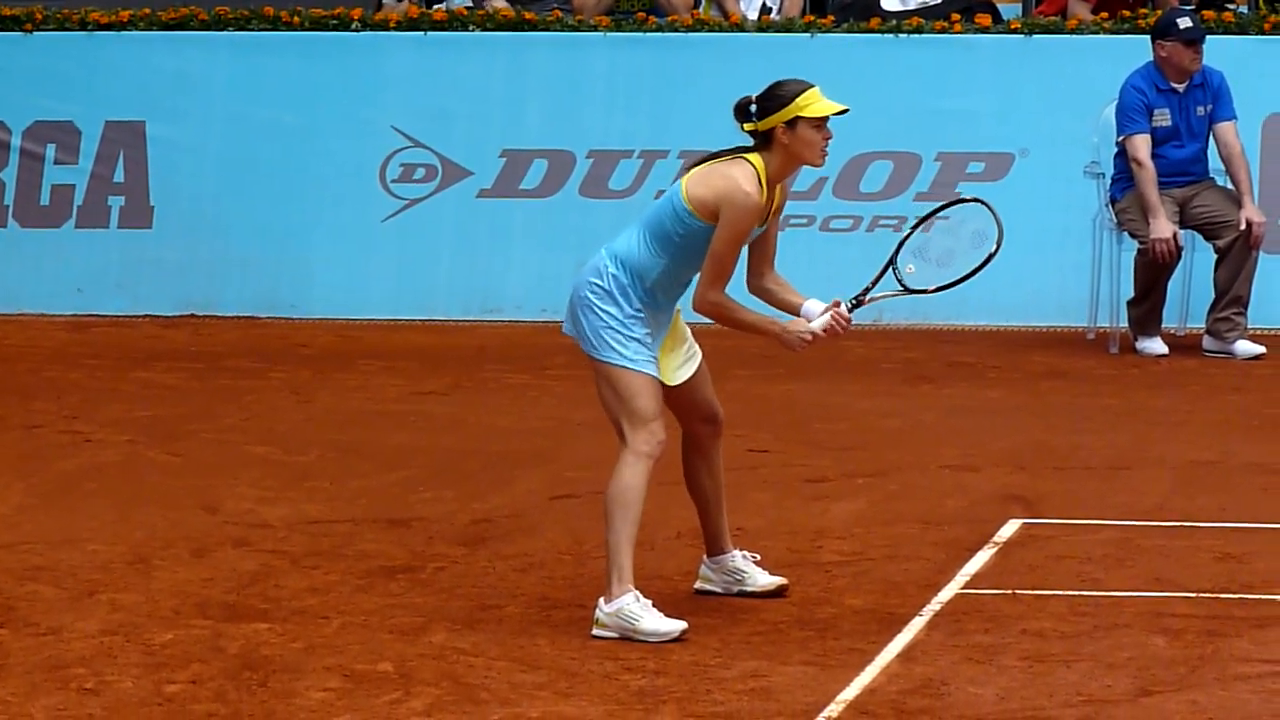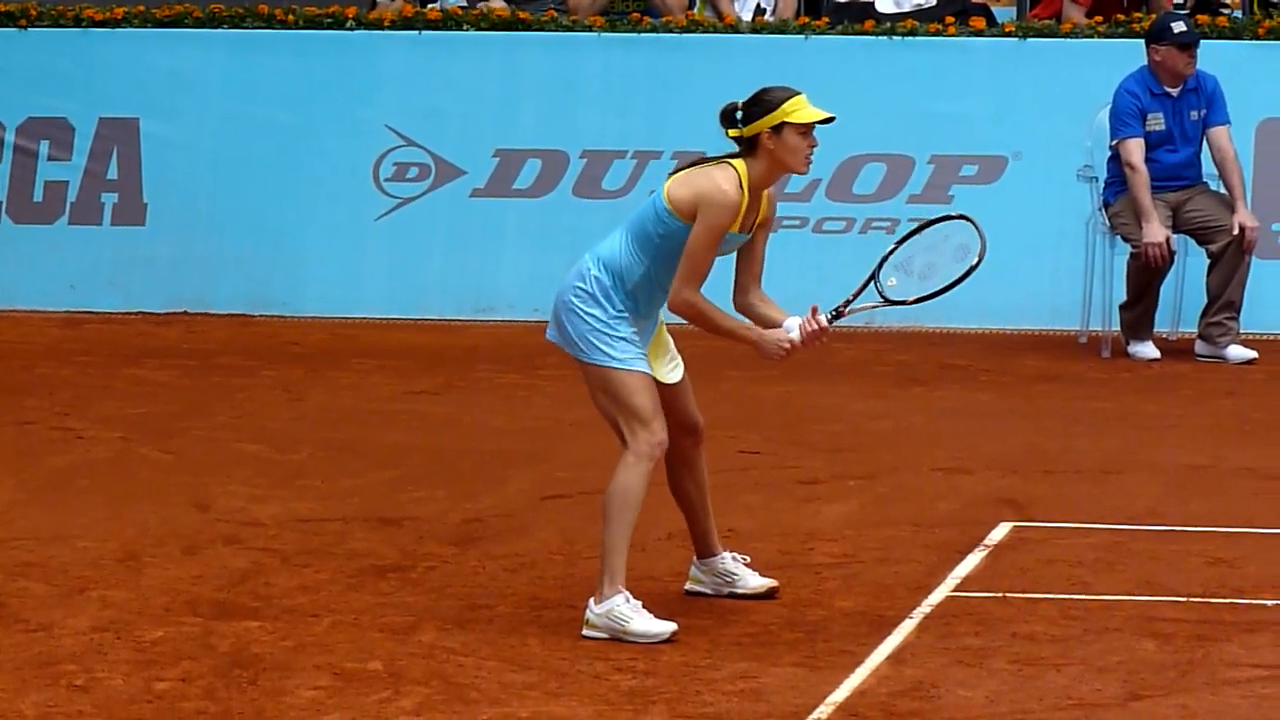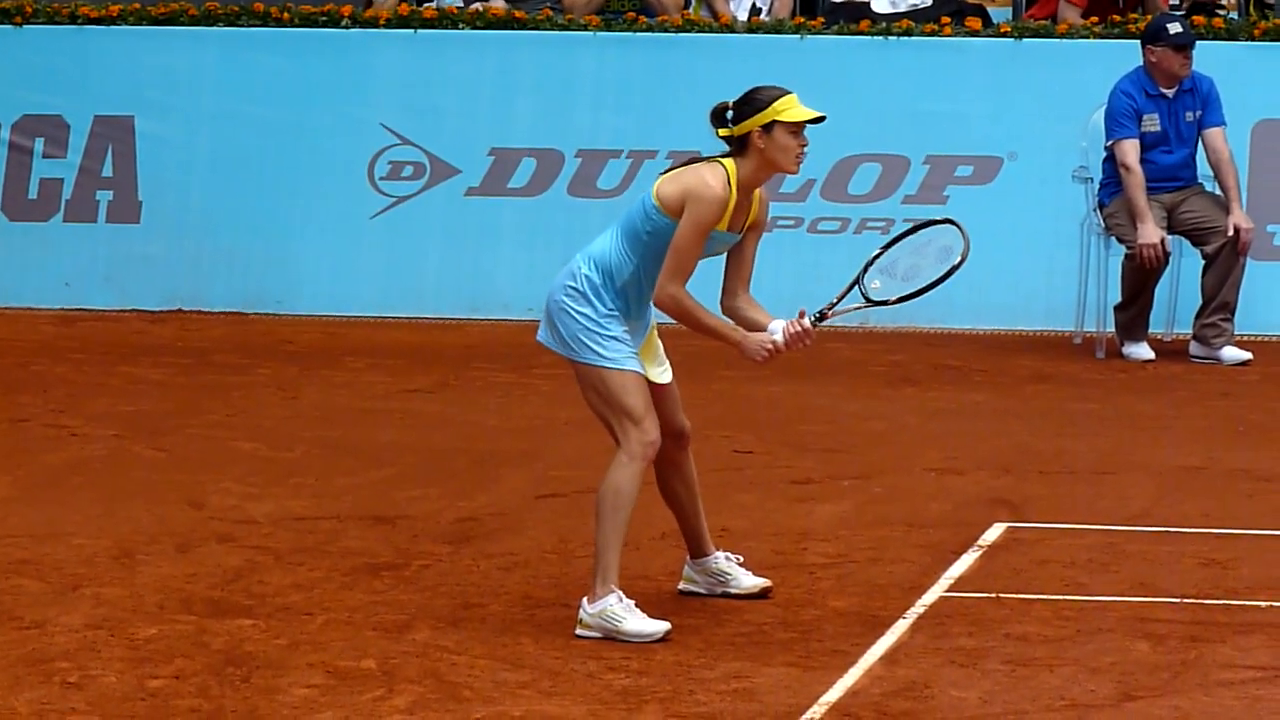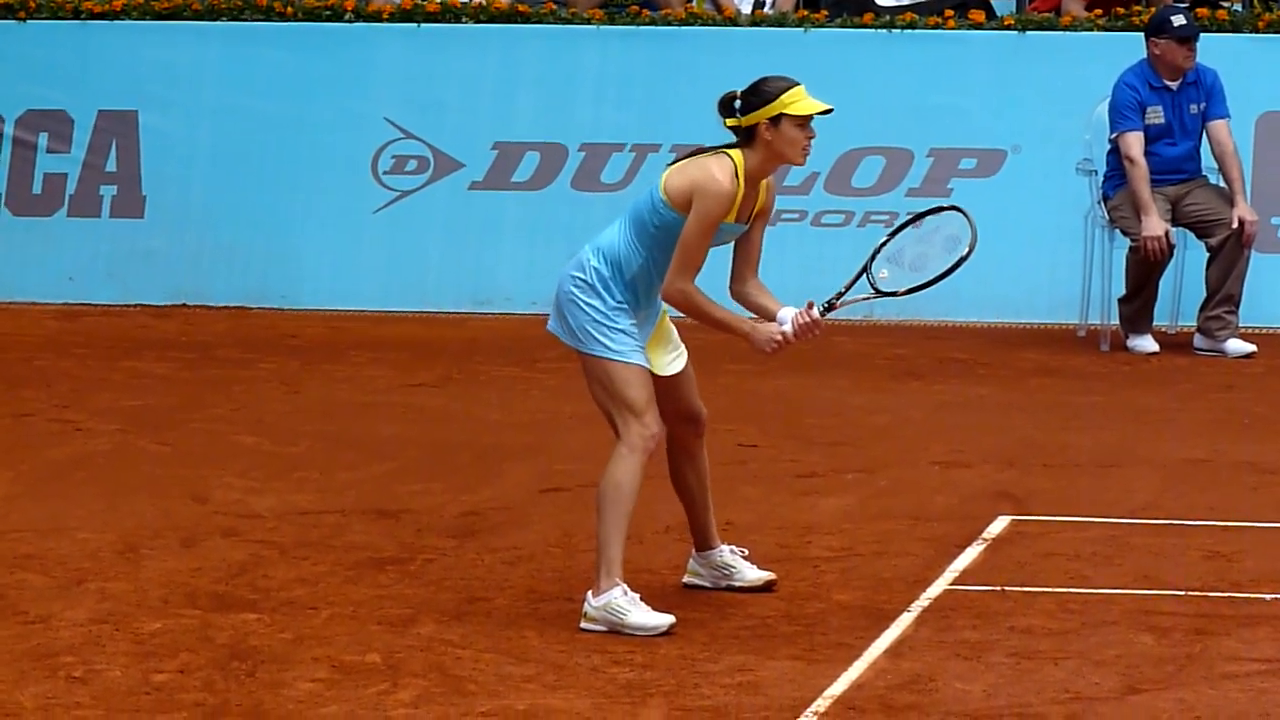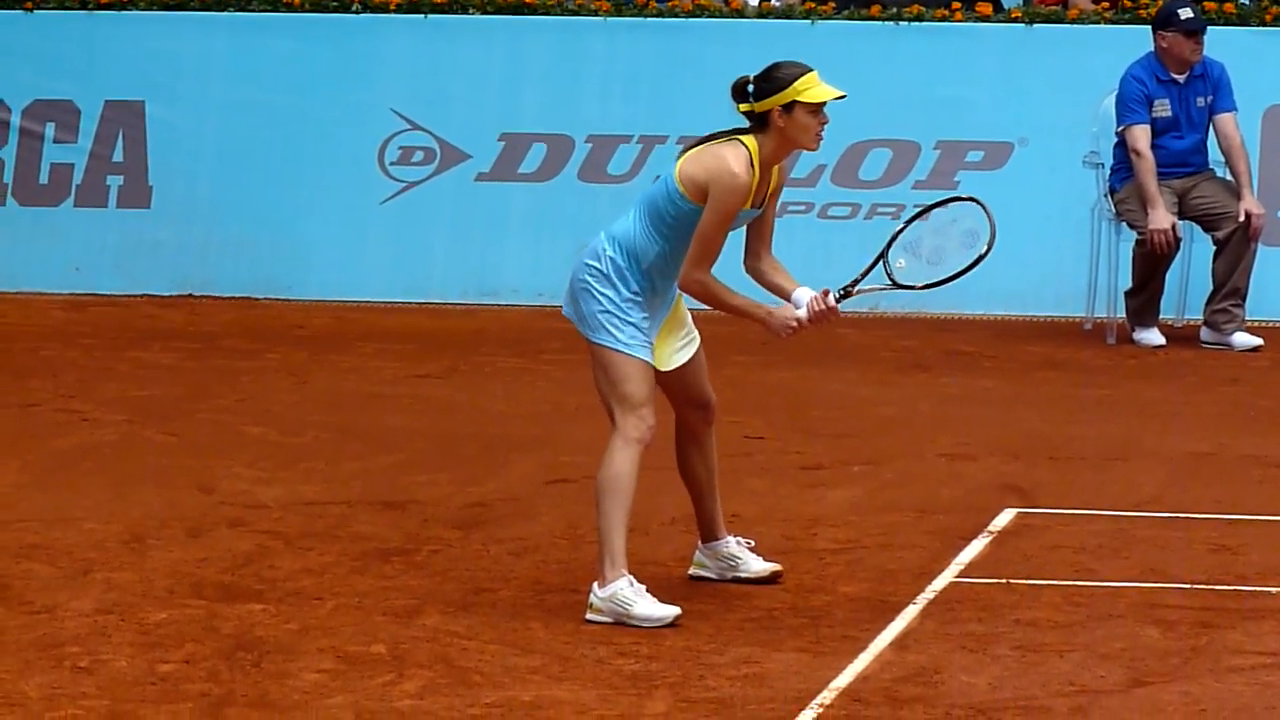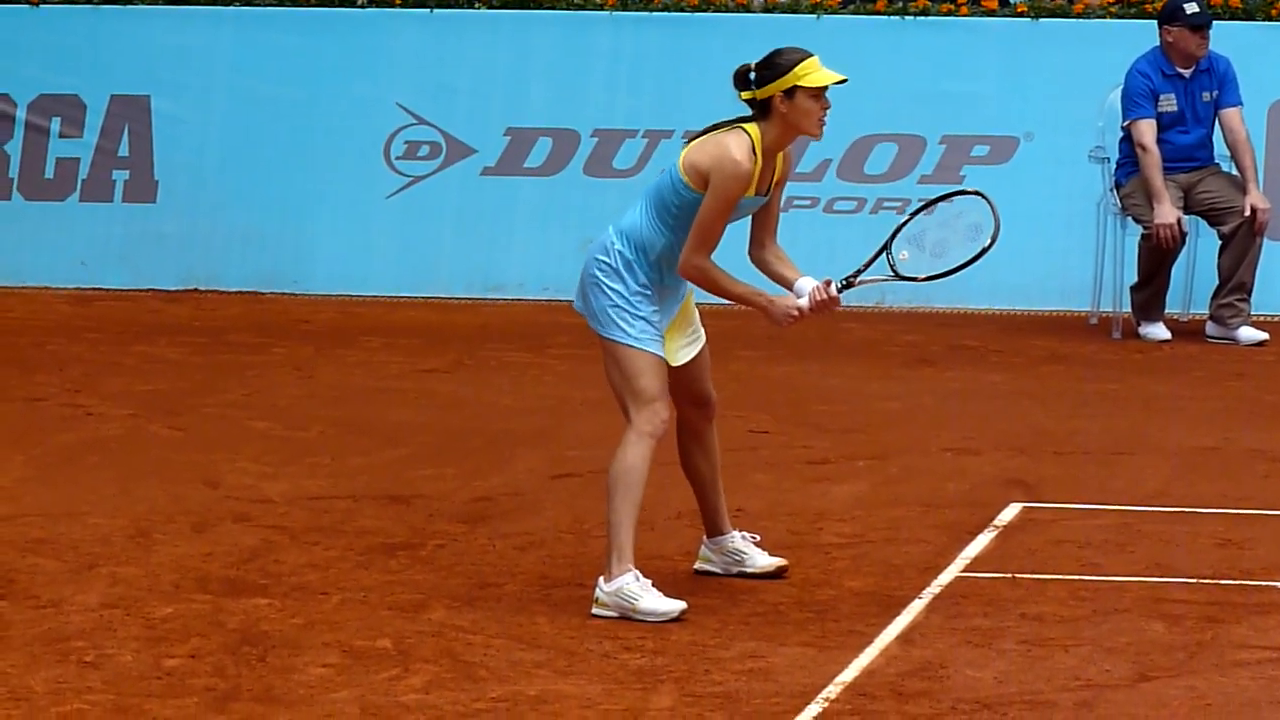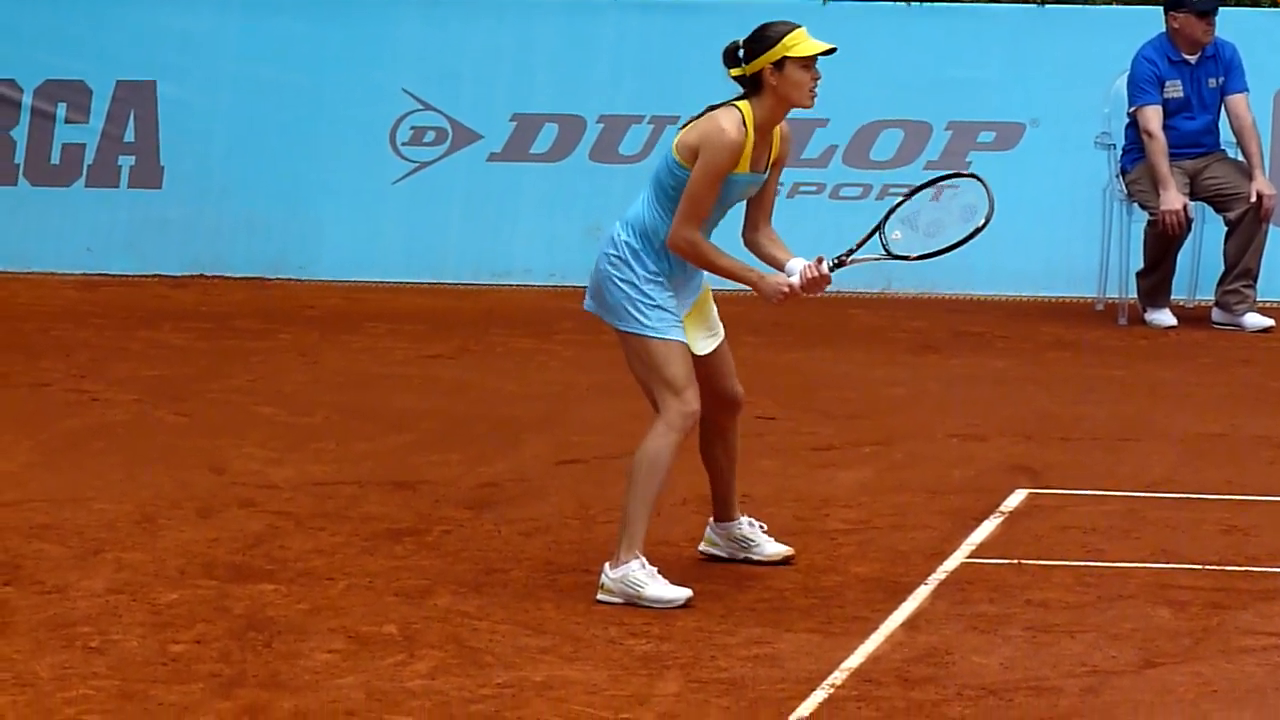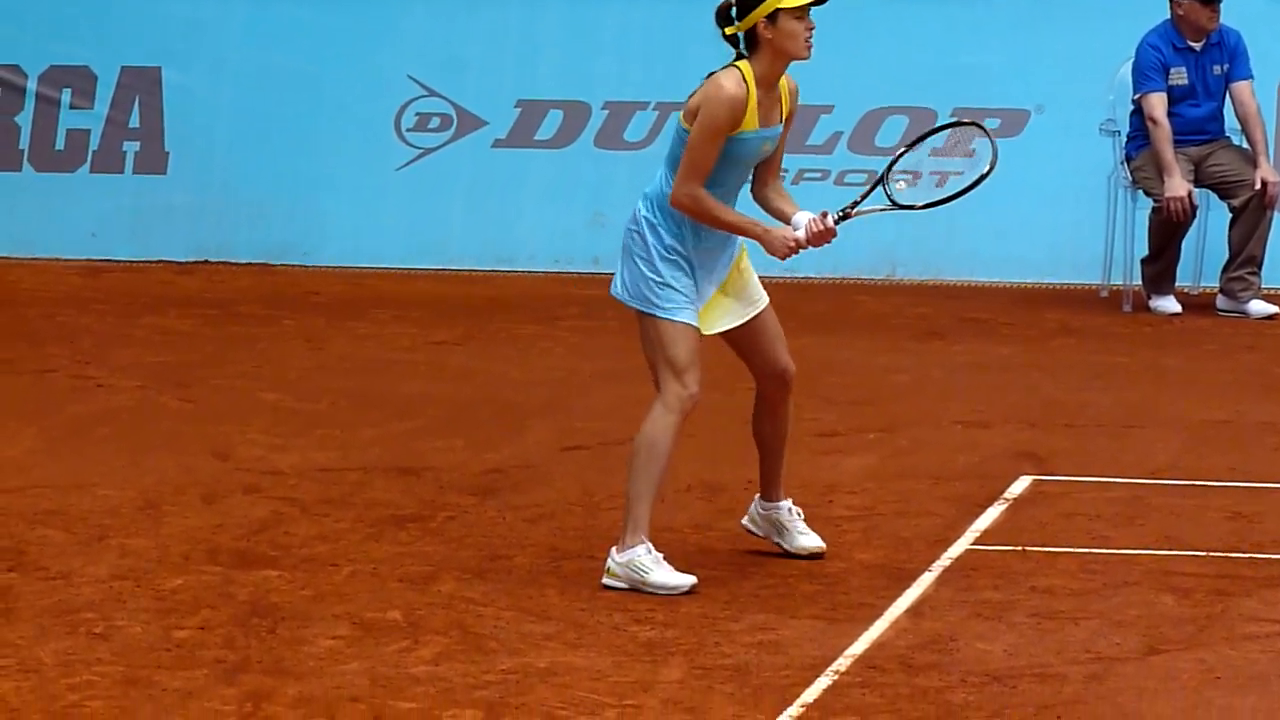
dt=0.2s
person 1, frame 1
left shoulder: (771, 187)
right shoulder: (742, 191)
left elbow: (761, 278)
right elbow: (709, 299)
left wrist: (812, 310)
right wrist: (780, 331)
left hip: (653, 305)
right hip: (612, 299)
left knee: (705, 424)
right knee: (645, 439)
left ankle: (720, 562)
right ankle: (618, 599)
person 1, frame 2
left shoulder: (761, 203)
right shoulder: (723, 191)
left elbow: (747, 296)
right elbow: (684, 298)
left wrist: (793, 325)
right wrist: (758, 340)
left hip: (636, 311)
right hip: (597, 303)
left knee: (686, 433)
right knee: (648, 440)
left ankle: (710, 564)
right ankle: (608, 602)
person 1, frame 3
left shoulder: (755, 205)
right shoulder: (711, 188)
left elbow: (735, 300)
right elbow: (669, 293)
left wrist: (777, 328)
right wrist: (741, 341)
left hip: (629, 310)
right hip: (589, 303)
left knee: (675, 436)
right knee: (641, 440)
left ankle: (704, 564)
right ankle: (601, 601)
person 1, frame 4
left shoulder: (761, 193)
right shoulder: (718, 181)
left elbow: (744, 283)
right elbow: (678, 288)
left wrist: (786, 317)
right wrist: (751, 332)
left hip: (639, 301)
right hip: (598, 295)
left knee: (689, 423)
right knee: (642, 432)
left ankle: (708, 556)
right ankle: (606, 594)
person 1, frame 5
left shoulder: (771, 170)
right shoulder: (733, 172)
left elbow: (758, 259)
right elbow: (695, 277)
left wrist: (802, 297)
right wrist: (766, 316)
left hip: (655, 288)
right hip: (614, 284)
left knee: (698, 411)
right knee: (636, 425)
left ankle: (715, 547)
right ankle: (612, 584)
person 1, frame 6
left shoulder: (778, 158)
right shoulder: (735, 159)
left elbow: (763, 248)
right elbow: (694, 262)
left wrist: (804, 287)
right wrist: (767, 304)
left hip: (664, 281)
right hip: (624, 277)
left knee: (699, 408)
right knee: (649, 419)
left ankle: (721, 543)
right ankle: (618, 578)
person 1, frame 7
left shoulder: (777, 138)
right shoulder: (727, 132)
left elbow: (756, 231)
right elbow: (684, 237)
left wrist: (796, 267)
right wrist: (758, 281)
left hip: (678, 274)
right hip: (637, 269)
left knee: (726, 399)
right knee: (681, 409)
left ankle: (727, 528)
right ankle: (624, 567)
person 1, frame 8
left shoulder: (785, 91)
right shoulder: (729, 90)
right elbow: (684, 194)
left wrist: (800, 221)
right wrist: (763, 234)
left hip: (716, 248)
right hip: (665, 244)
left knee: (779, 375)
right knee: (680, 392)
left ankle: (771, 507)
right ankle: (631, 551)
person 2, frame 1
left shoulder: (1213, 82)
right shoulder: (1137, 88)
left elbow: (1230, 145)
right elbow: (1140, 159)
left wrist: (1248, 203)
right wrist: (1157, 218)
left hip: (1197, 186)
right hip: (1140, 189)
left knee: (1245, 228)
right knee: (1162, 243)
left ankle: (1224, 332)
right ankle: (1146, 330)
person 2, frame 2
left shoulder: (1208, 86)
right shoulder: (1131, 92)
left elbow: (1223, 149)
right elbow: (1134, 163)
left wrist: (1241, 207)
right wrist: (1150, 222)
left hip: (1190, 190)
right hip: (1133, 193)
left knee: (1238, 232)
right knee: (1155, 247)
left ankle: (1216, 336)
right ankle: (1137, 334)
person 2, frame 3
left shoulder: (1203, 87)
right shoulder: (1126, 93)
left elbow: (1218, 150)
right elbow: (1129, 164)
left wrist: (1236, 209)
right wrist: (1145, 223)
left hip: (1185, 191)
right hip: (1128, 194)
left knee: (1233, 234)
right knee: (1149, 248)
left ankle: (1211, 338)
right ankle: (1132, 335)
person 2, frame 4
left shoulder: (1207, 80)
right shoulder: (1130, 85)
left elbow: (1223, 143)
right elbow: (1133, 156)
left wrist: (1240, 201)
right wrist: (1149, 216)
left hip: (1189, 184)
right hip: (1133, 186)
left knee: (1237, 227)
right knee: (1154, 241)
left ankle: (1216, 330)
right ankle: (1137, 328)
person 2, frame 5
left shoulder: (1214, 73)
right shoulder: (1137, 78)
left elbow: (1230, 136)
right elbow: (1139, 149)
left wrist: (1247, 194)
right wrist: (1156, 209)
left hip: (1196, 177)
right hip: (1139, 179)
left knee: (1243, 220)
right knee: (1160, 234)
left ankle: (1222, 324)
right ankle: (1143, 322)
person 2, frame 6
left shoulder: (1220, 67)
right shoulder: (1143, 73)
left elbow: (1236, 131)
right elbow: (1145, 143)
left wrist: (1252, 188)
right wrist: (1161, 203)
left hip: (1202, 171)
right hip: (1145, 174)
left knee: (1250, 214)
right knee: (1166, 228)
left ankle: (1228, 318)
right ankle: (1149, 316)
person 2, frame 7
left shoulder: (1226, 54)
right shoulder: (1149, 59)
left elbow: (1242, 117)
right elbow: (1151, 130)
left wrist: (1258, 175)
right wrist: (1167, 190)
left hip: (1208, 158)
right hip: (1151, 160)
left knee: (1256, 201)
right knee: (1172, 215)
left ankle: (1233, 304)
right ankle: (1154, 302)
person 2, frame 8
left shoulder: (1231, 41)
right shoulder: (1154, 46)
left elbow: (1247, 105)
right elbow: (1156, 117)
right wrist: (1172, 176)
left hip: (1213, 145)
right hip: (1156, 147)
right knee: (1177, 202)
left ankle: (1238, 291)
right ankle: (1159, 289)
